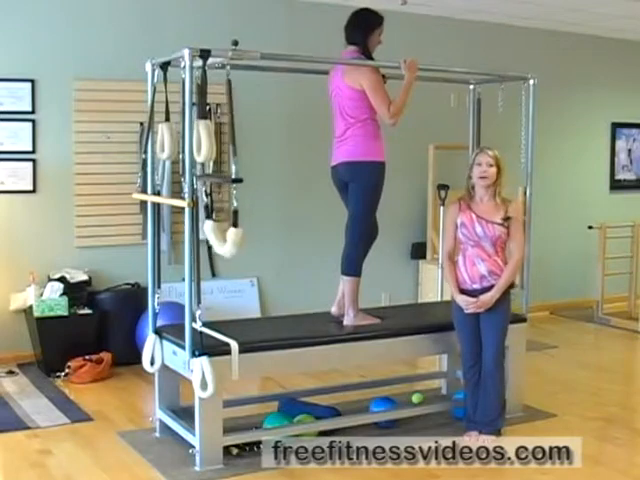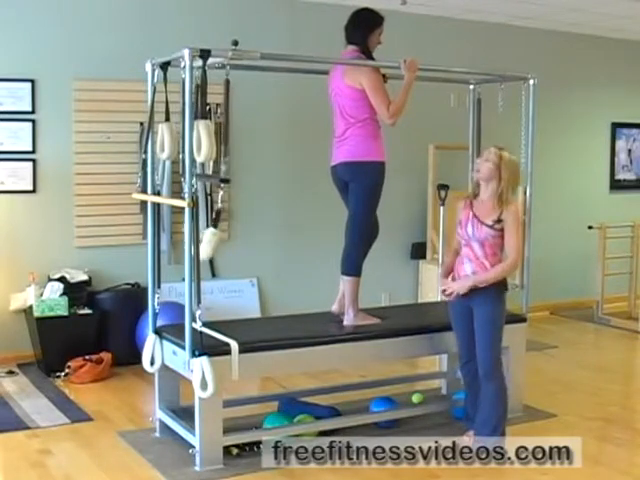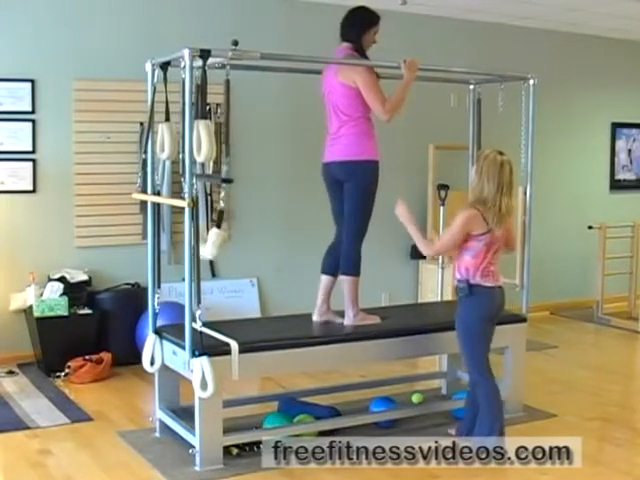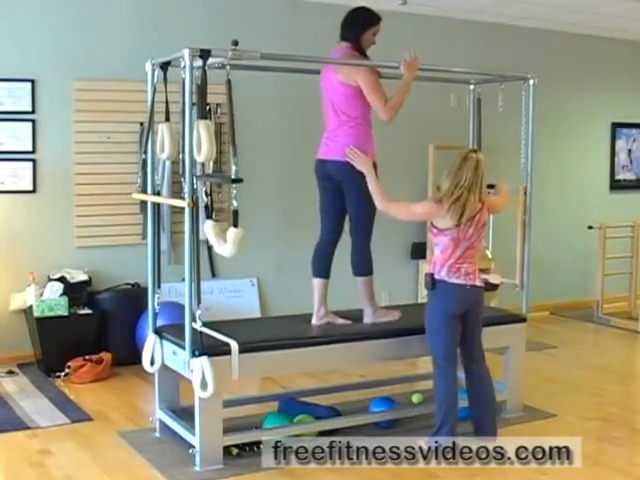
dt=1s
person 1, frame 1
left shoulder: (337, 70)
right shoulder: (364, 69)
right elbow: (390, 116)
left wrist: (378, 81)
right wrist: (408, 79)
left hip: (340, 162)
right hip: (364, 161)
left knee: (364, 231)
right knee: (358, 233)
left ankle: (341, 303)
right ankle: (352, 312)
person 1, frame 2
left shoulder: (337, 69)
right shoulder: (364, 68)
right elbow: (390, 115)
left wrist: (378, 81)
right wrist: (408, 80)
left hip: (341, 162)
right hip: (364, 161)
left knee: (365, 230)
right knee: (359, 233)
left ankle: (342, 301)
right ankle: (352, 312)
person 1, frame 3
left shoulder: (331, 65)
right shoulder: (357, 65)
right elbow: (385, 112)
right wrist: (407, 79)
left hip: (333, 161)
right hip: (358, 160)
left knee: (344, 234)
right knee: (353, 236)
left ankle: (321, 307)
right ankle: (352, 312)
person 1, frame 4
left shoulder: (329, 66)
right shoulder: (358, 66)
right elbow: (386, 112)
right wrist: (407, 78)
left hip: (326, 160)
right hip: (352, 161)
left knee: (329, 235)
right knee: (361, 236)
left ankle: (320, 310)
right ankle: (370, 310)
person 2, frame 1
left shoulder: (510, 209)
right shoulder: (457, 208)
left elbow: (516, 257)
right elbow: (447, 255)
left wrist: (494, 295)
right wrist: (456, 294)
left hip: (496, 295)
right hip: (464, 296)
left knee: (492, 362)
right knee: (471, 361)
left ankle: (490, 426)
right ankle: (473, 423)
person 2, frame 2
left shoulder: (509, 210)
right shoulder: (464, 205)
left elbow: (512, 261)
left wrist: (472, 281)
right wrist: (445, 274)
left hip: (488, 295)
right hip: (459, 294)
left knee: (488, 366)
right knee: (468, 363)
left ankle: (490, 437)
right ankle: (475, 425)
person 2, frame 3
left shoulder: (471, 215)
right shoulder: (503, 215)
left elbow: (429, 250)
right elbow: (510, 247)
left wrist: (405, 218)
left hip: (475, 295)
right hip: (493, 293)
left knee: (479, 370)
right knee: (477, 365)
left ankle: (492, 440)
right ankle: (471, 428)
person 2, frame 4
left shoulder: (438, 209)
right shoulder: (483, 207)
left elbow: (384, 205)
right elbow: (503, 199)
left wrist: (368, 171)
right wrist: (503, 189)
left hip: (446, 292)
right hip: (473, 291)
left knee: (445, 367)
right knee: (476, 362)
left ankle: (444, 440)
right ankle: (487, 432)
